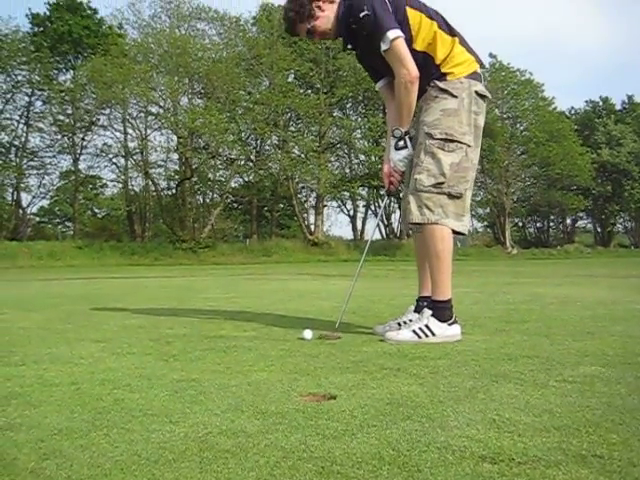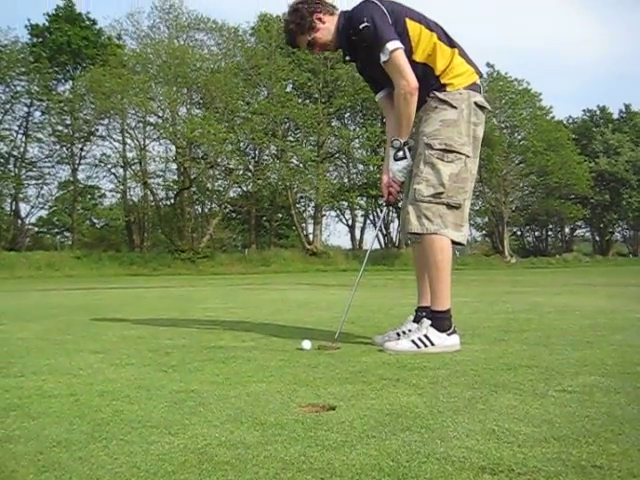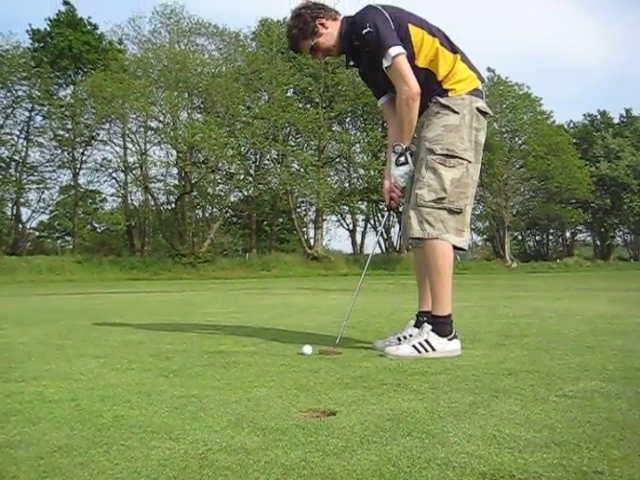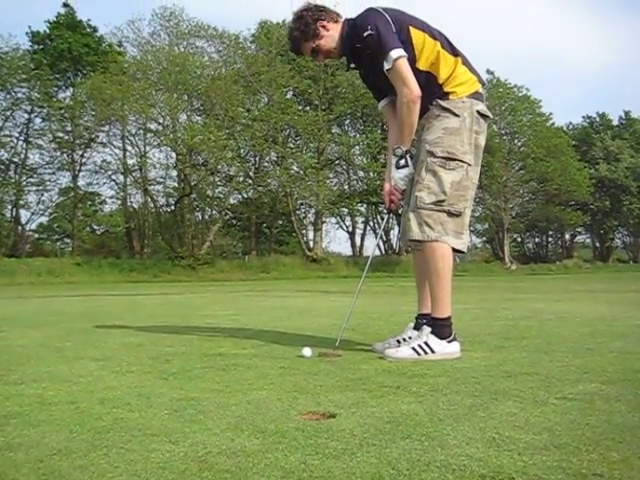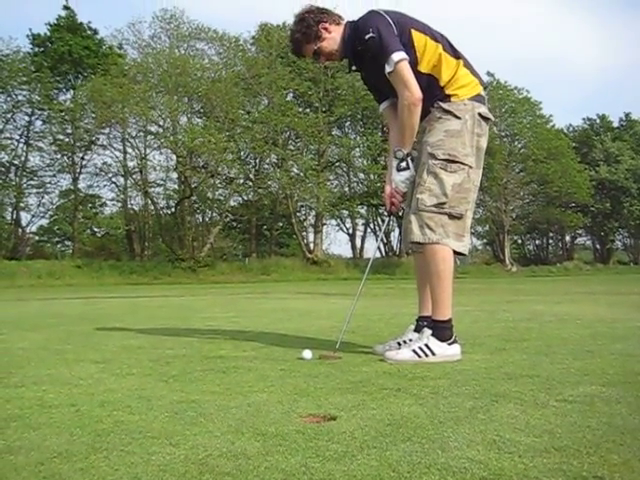
dt=0.2s
person 1, frame 1
right shoulder: (357, 32)
left elbow: (408, 74)
right elbow: (391, 97)
left wrist: (400, 138)
right wrist: (390, 156)
left hip: (455, 85)
right hip: (434, 95)
left knee: (431, 198)
right knee: (418, 204)
left ankle: (442, 316)
right ankle: (425, 308)
person 1, frame 2
right shoulder: (356, 45)
left elbow: (408, 86)
right elbow: (391, 108)
left wrist: (399, 149)
right wrist: (389, 167)
left hip: (454, 95)
right hip: (434, 105)
left knee: (431, 209)
right knee: (416, 214)
left ankle: (441, 326)
right ankle: (424, 317)
person 1, frame 3
right shoulder: (359, 50)
left elbow: (410, 91)
right elbow: (393, 113)
left wrist: (401, 154)
right wrist: (390, 172)
left hip: (456, 100)
right hip: (436, 110)
left knee: (432, 213)
right knee: (417, 217)
left ankle: (442, 331)
right ankle: (424, 322)
person 1, frame 4
right shoulder: (361, 53)
left elbow: (411, 94)
right elbow: (393, 116)
left wrist: (401, 156)
right wrist: (391, 175)
left hip: (457, 103)
right hip: (437, 113)
left knee: (431, 214)
right knee: (417, 218)
left ankle: (442, 333)
right ankle: (424, 325)
person 1, frame 5
left shoulder: (371, 27)
right shoulder: (362, 55)
left elbow: (412, 96)
right elbow: (394, 119)
left wrist: (402, 159)
right wrist: (392, 177)
left hip: (458, 106)
right hip: (439, 115)
left knee: (432, 217)
right knee: (418, 221)
left ankle: (442, 335)
right ankle: (424, 327)
